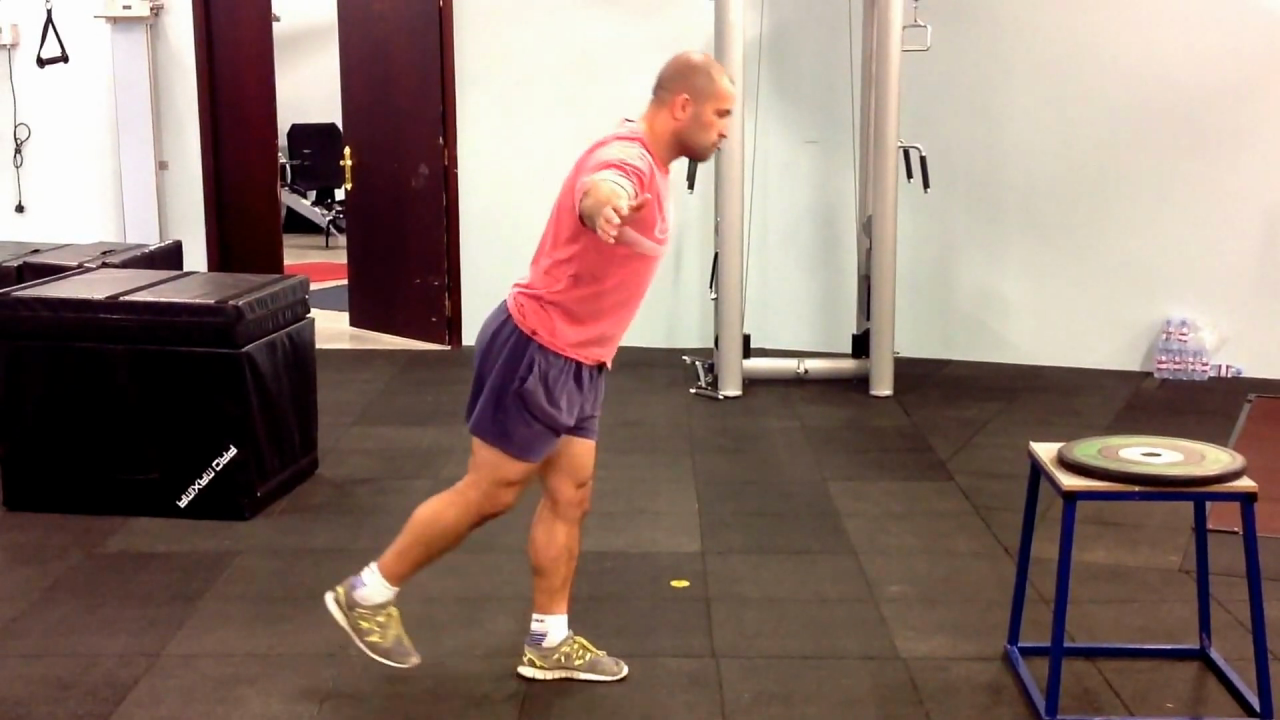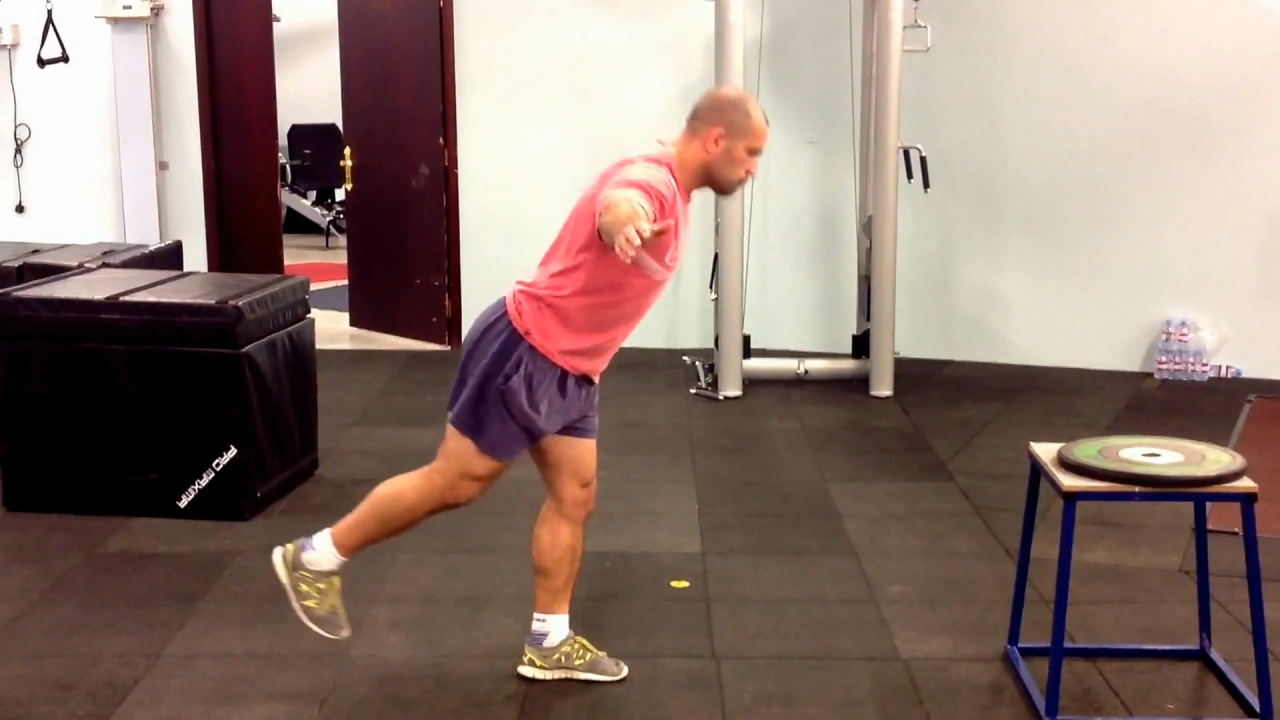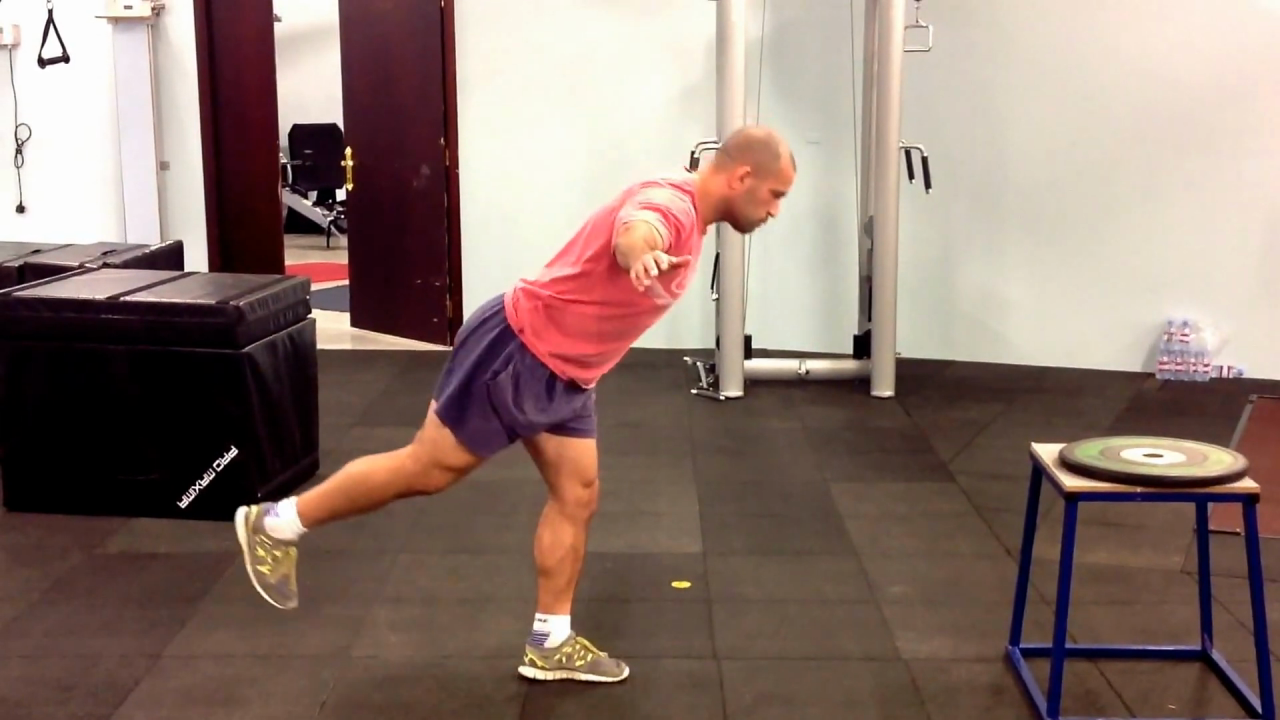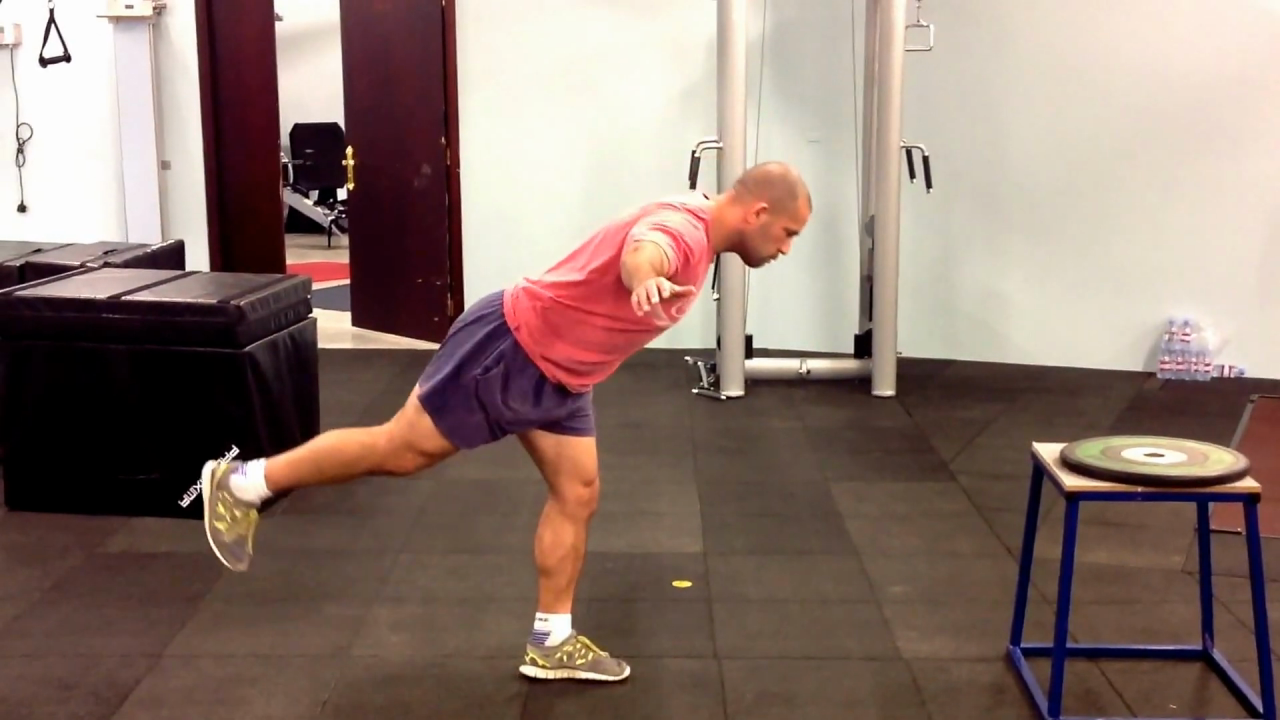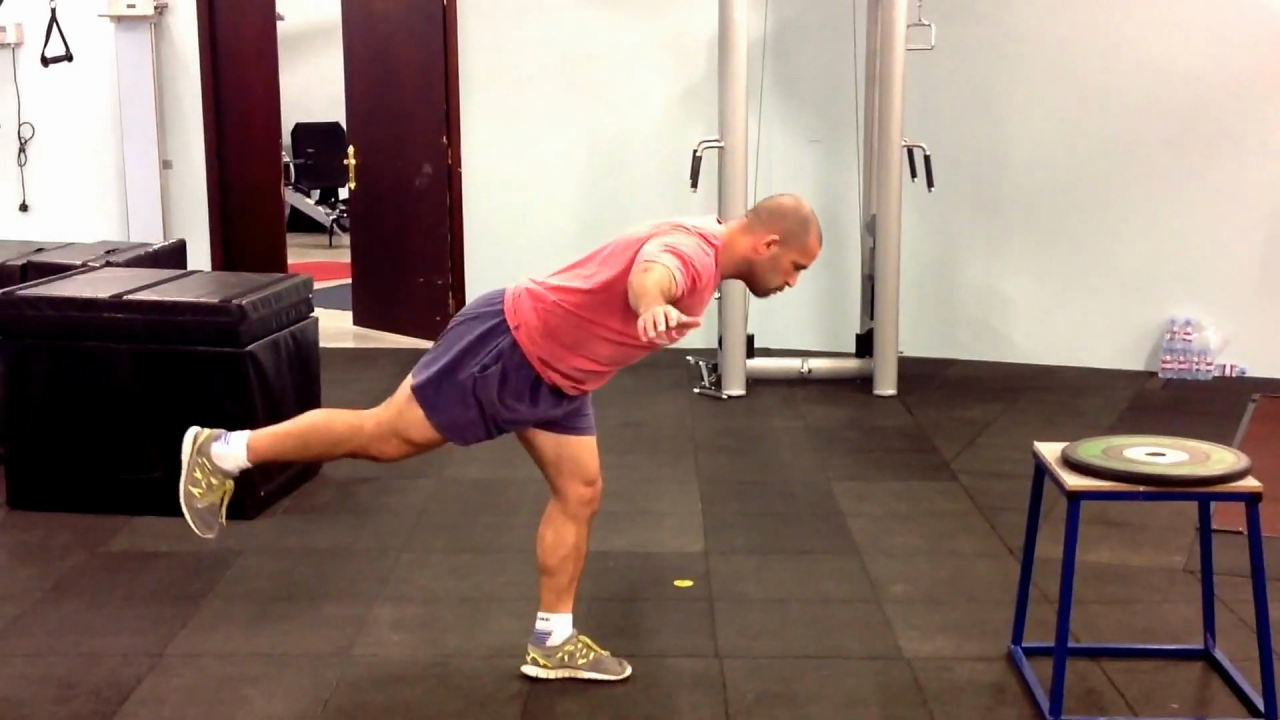
dt=0.3s
person 1, frame 1
left shoulder: (647, 159)
right shoulder: (626, 159)
right elbow: (599, 186)
right wrist: (605, 202)
left hip: (575, 359)
right hip: (536, 351)
left knee: (570, 497)
right knee: (487, 494)
left ankle: (549, 643)
right ankle: (364, 594)
person 1, frame 2
left shoulder: (669, 184)
right shoulder: (650, 181)
right elbow: (616, 206)
right wrist: (624, 225)
left hip: (570, 367)
right hip: (527, 352)
left knee: (574, 497)
right knee: (455, 484)
left ankle: (549, 642)
right ankle: (314, 557)
person 1, frame 3
left shoulder: (689, 212)
right shoulder: (670, 206)
right elbow: (635, 227)
right wrist: (641, 252)
left hip: (564, 371)
right hip: (517, 351)
left knee: (577, 496)
right knee: (427, 470)
left ankle: (550, 644)
right ankle: (277, 524)
person 1, frame 4
left shoulder: (698, 228)
right shoulder: (682, 228)
right elbow: (642, 248)
right wrist: (645, 279)
left hip: (558, 371)
right hip: (512, 348)
left knee: (577, 494)
right knee: (401, 451)
left ankle: (550, 642)
right ankle: (243, 483)
person 1, frame 5
left shoulder: (709, 246)
right shoulder: (694, 254)
right elbow: (652, 269)
right wrist: (652, 303)
left hip: (554, 371)
right hip: (509, 348)
left knee: (579, 492)
right knee: (385, 436)
left ankle: (552, 643)
right ankle: (224, 452)
